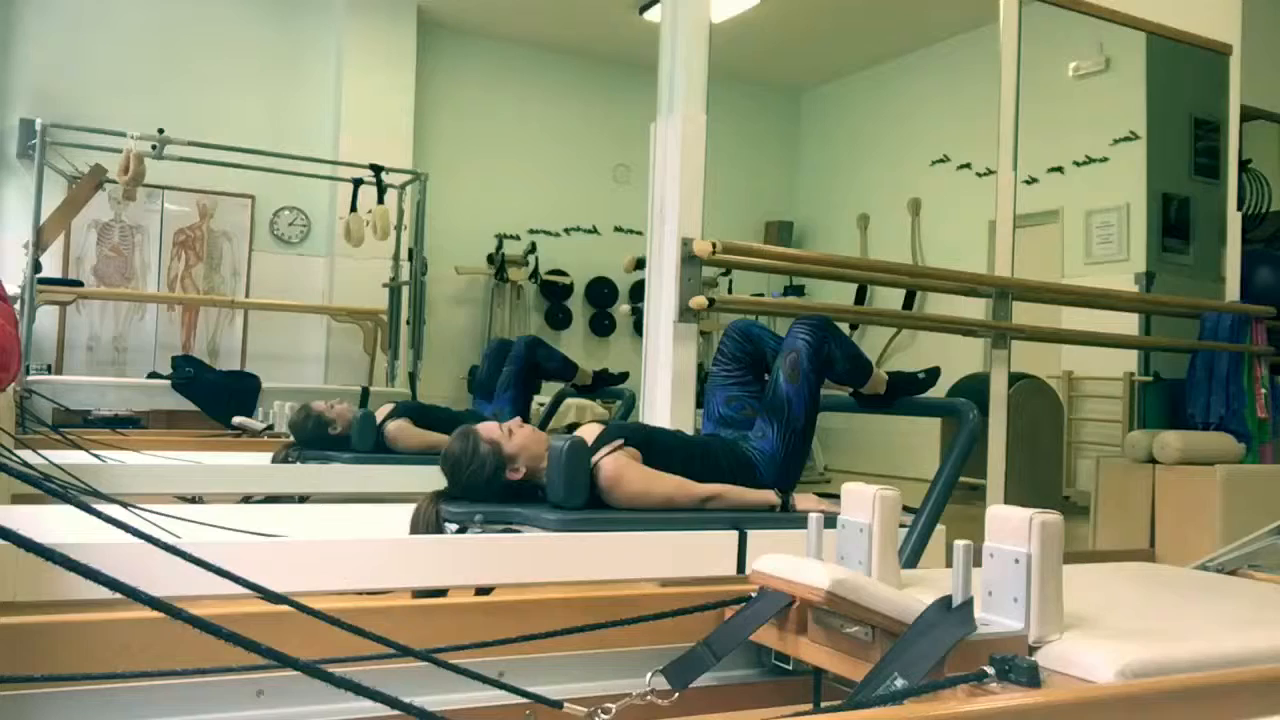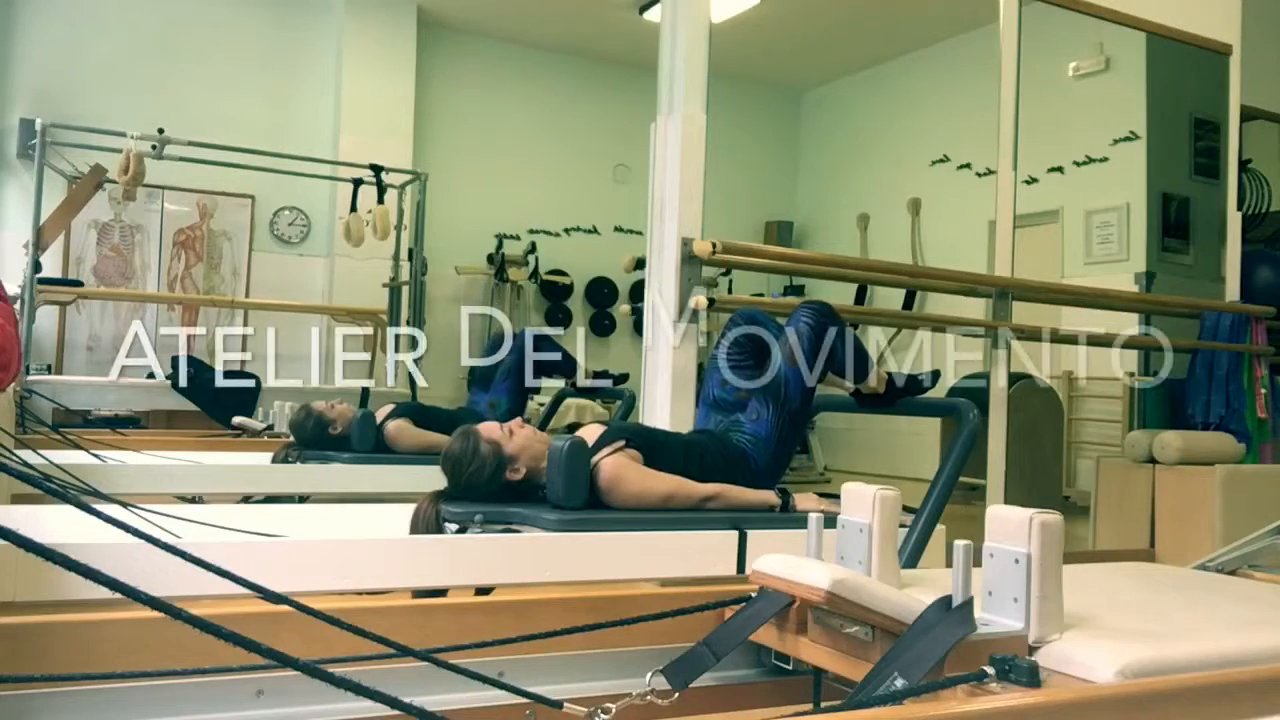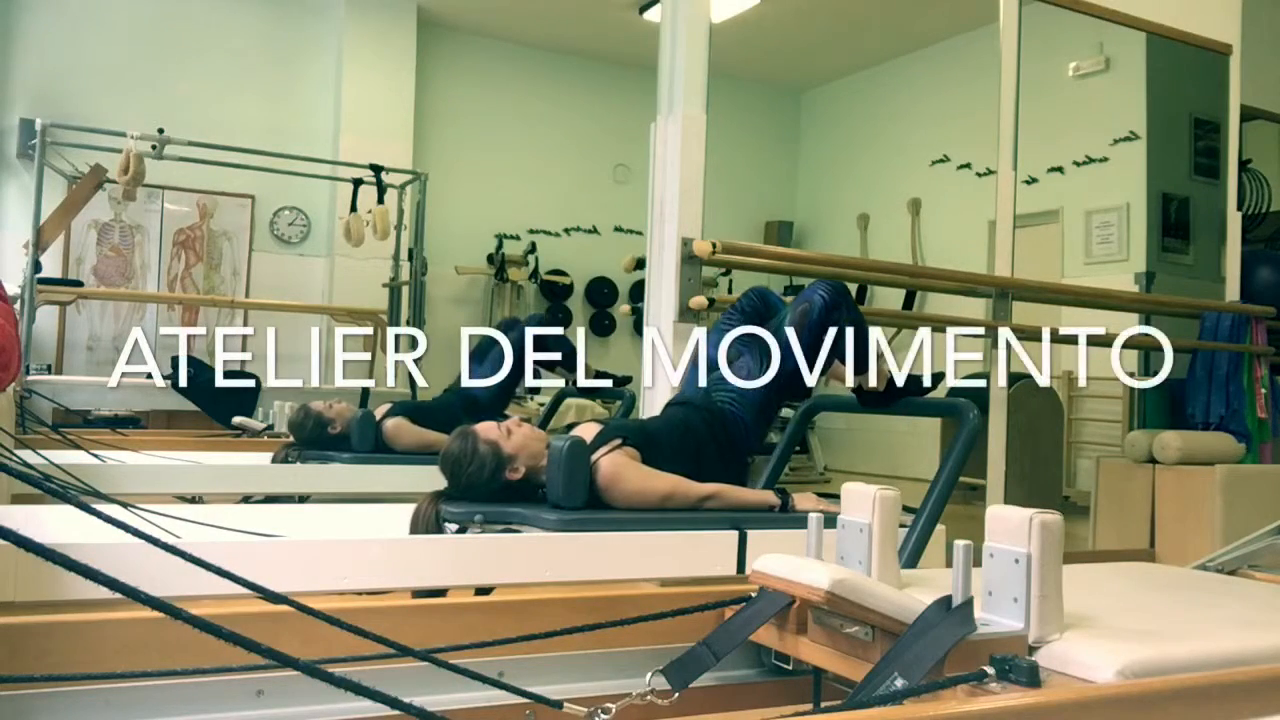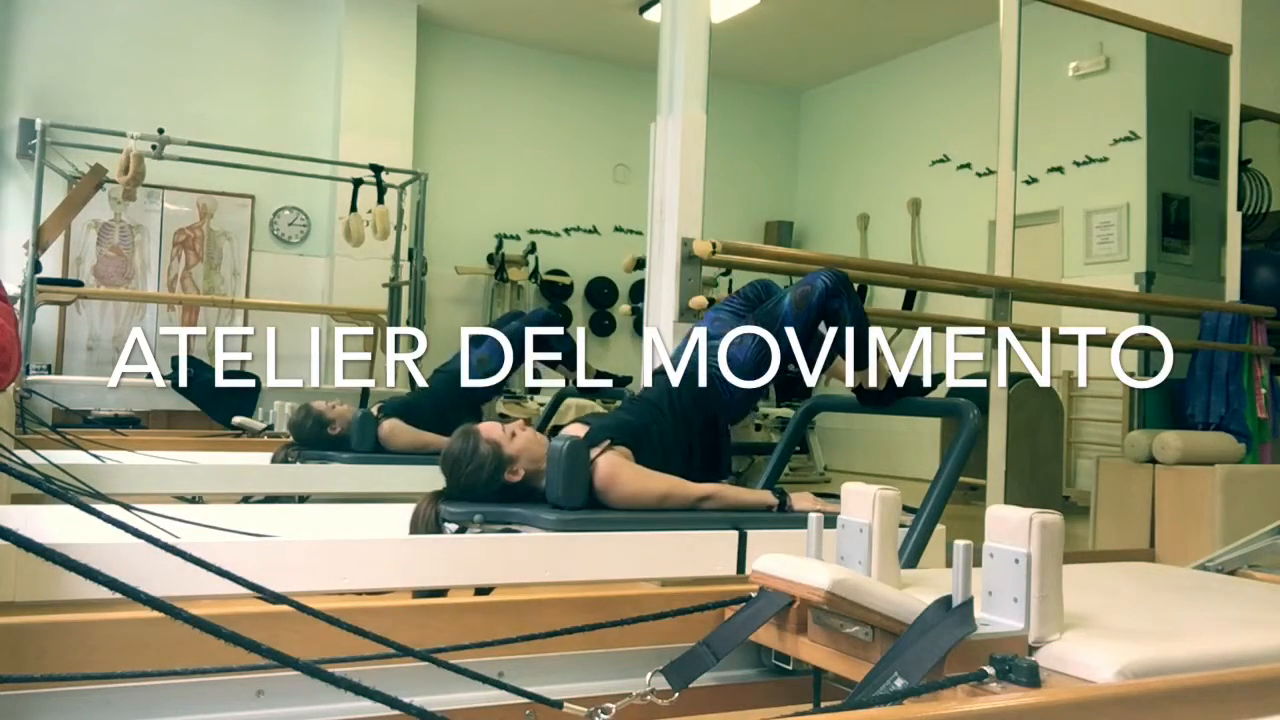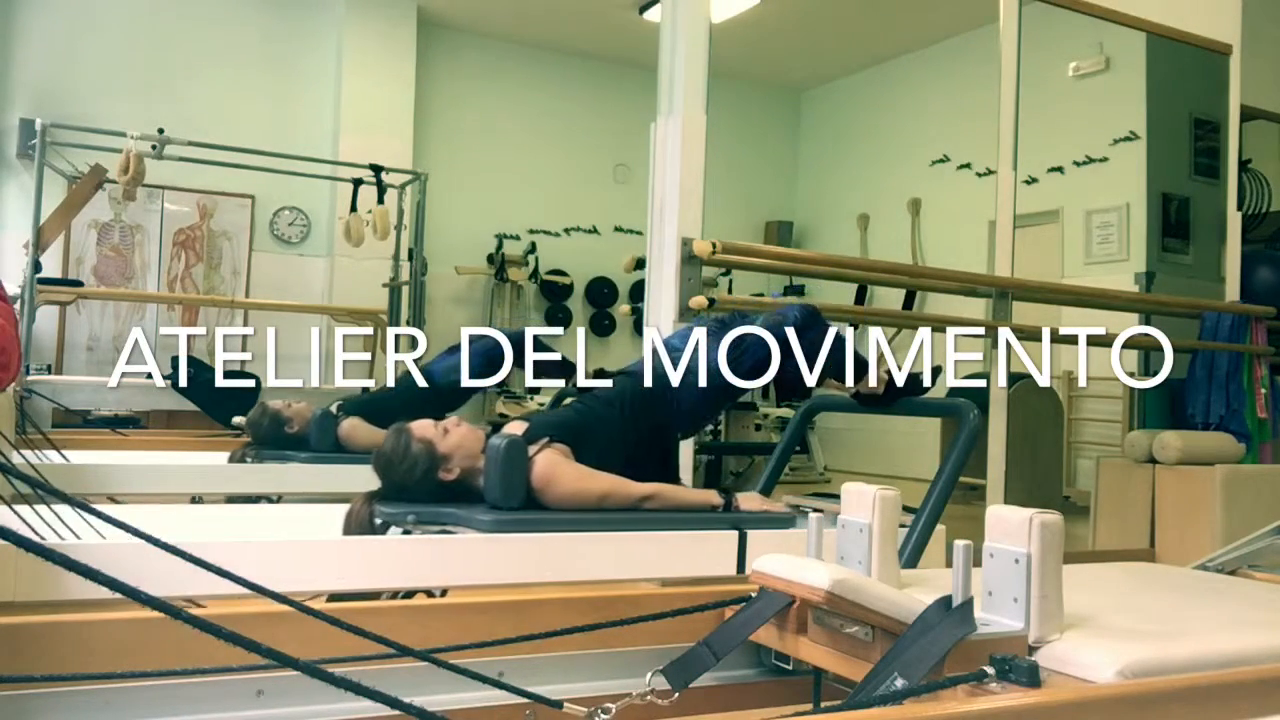
dt=1s
person 1, frame 1
right shoulder: (608, 478)
right elbow: (705, 495)
right wrist: (788, 500)
left hip: (722, 444)
right hip: (755, 462)
left knee: (742, 333)
right knee: (811, 330)
left ankle: (844, 382)
right ankle: (881, 387)
person 1, frame 2
right shoulder: (607, 479)
right elbow: (705, 496)
right wrist: (785, 500)
left hip: (711, 439)
right hip: (744, 455)
left knee: (746, 321)
right knee: (814, 316)
left ankle: (845, 380)
right ankle: (878, 386)
person 1, frame 3
right shoulder: (605, 477)
right elbow: (703, 494)
right wrist: (786, 501)
left hip: (693, 411)
right hip: (726, 423)
left knee: (760, 300)
right knee: (826, 295)
left ankle: (848, 377)
right ankle: (875, 385)
person 1, frame 4
right shoulder: (603, 477)
right elbow: (701, 496)
right wrist: (786, 501)
left hip: (680, 382)
right hip: (714, 391)
left knee: (765, 293)
right knee: (827, 286)
left ankle: (856, 380)
right ankle: (874, 383)
person 1, frame 5
right shoulder: (543, 477)
right elbow: (644, 495)
right wrist: (732, 500)
left hip: (631, 388)
left knee: (739, 324)
right knee: (793, 323)
left ankle: (850, 384)
right ankle: (873, 384)
person 2, frame 1
left shoulder: (373, 423)
right shoulder: (392, 433)
right elbow: (452, 444)
left hip: (478, 418)
right hip: (493, 426)
left knee: (502, 346)
right knee: (527, 346)
left ankle: (579, 379)
right ankle: (592, 381)
person 2, frame 2
right shoulder: (392, 433)
left hip: (472, 415)
right hip: (487, 424)
left knee: (505, 338)
right knee: (529, 340)
left ankle: (577, 378)
right ankle: (590, 381)
person 2, frame 3
right shoulder: (391, 432)
left hip: (459, 400)
right hip: (475, 406)
left knee: (512, 325)
right knee: (535, 325)
left ankle: (577, 375)
right ankle: (591, 379)
person 2, frame 4
right shoulder: (387, 433)
right elbow: (451, 445)
left hip: (448, 383)
right hip: (466, 388)
left knee: (518, 319)
right knee: (542, 320)
left ankle: (582, 376)
right ankle: (591, 379)
person 2, frame 5
right shoulder: (345, 432)
left hip: (417, 383)
left knee: (493, 341)
right knee: (512, 342)
left ankle: (566, 375)
right ankle: (577, 378)
